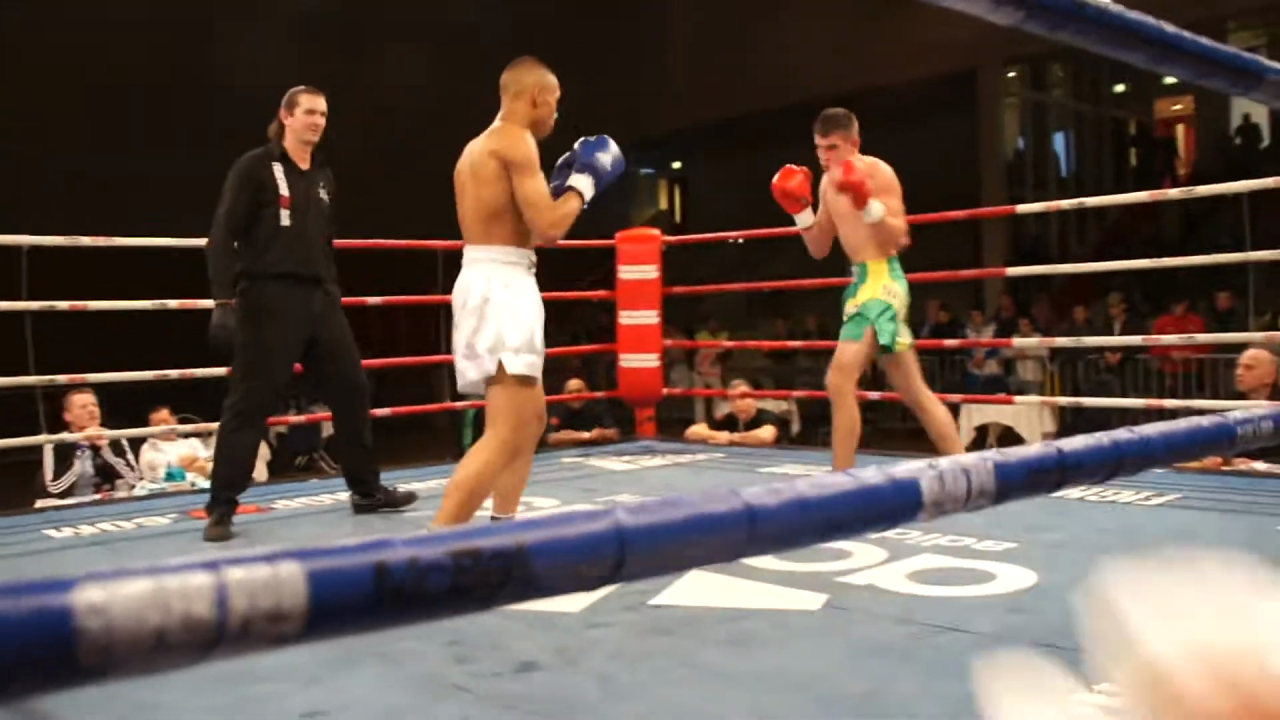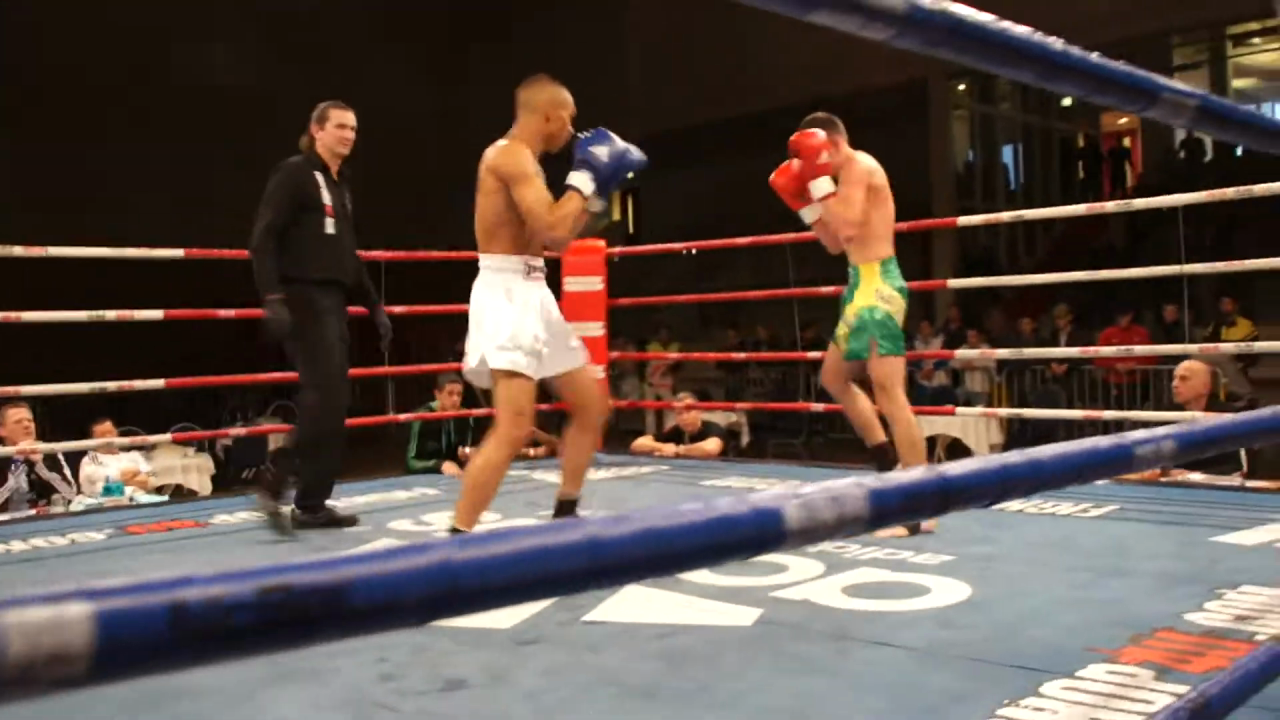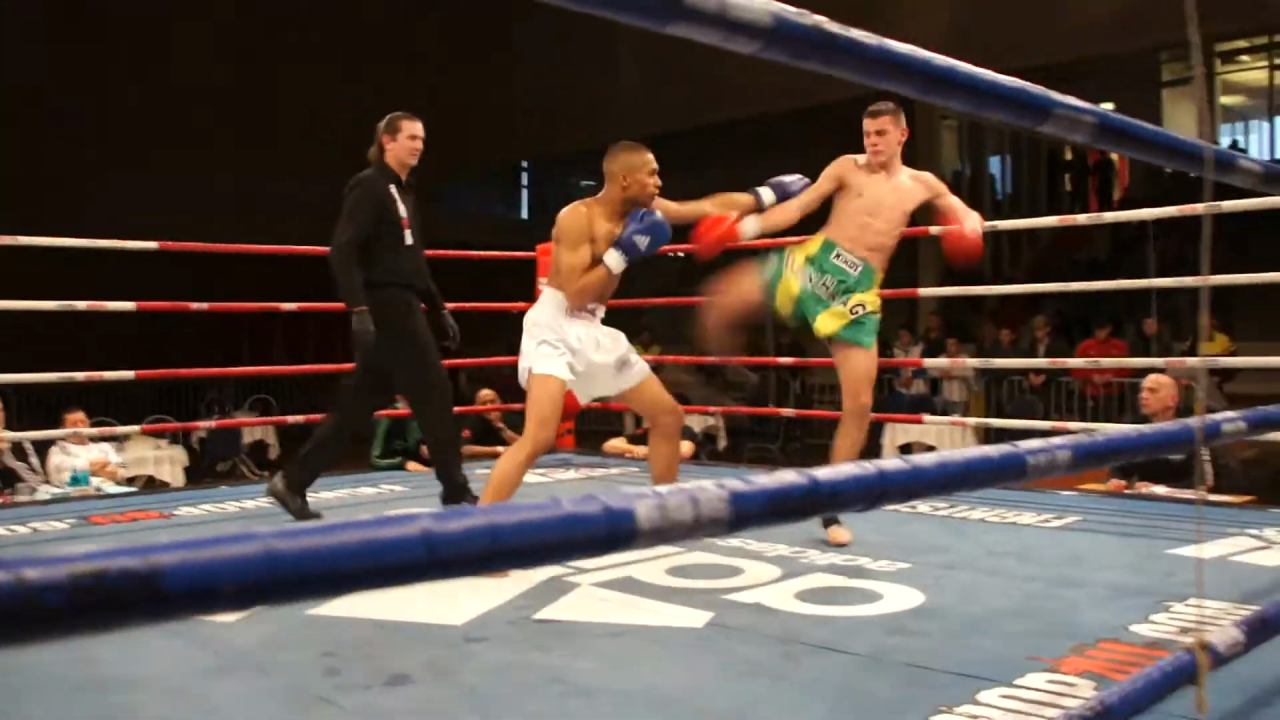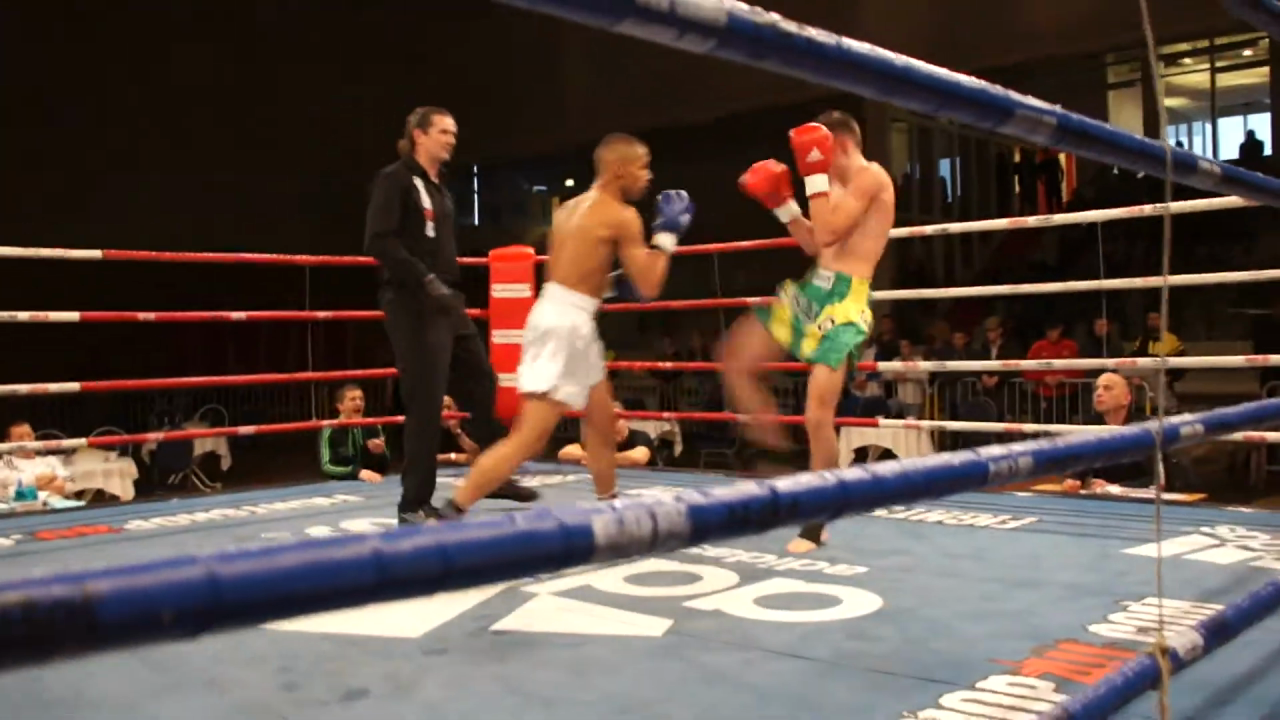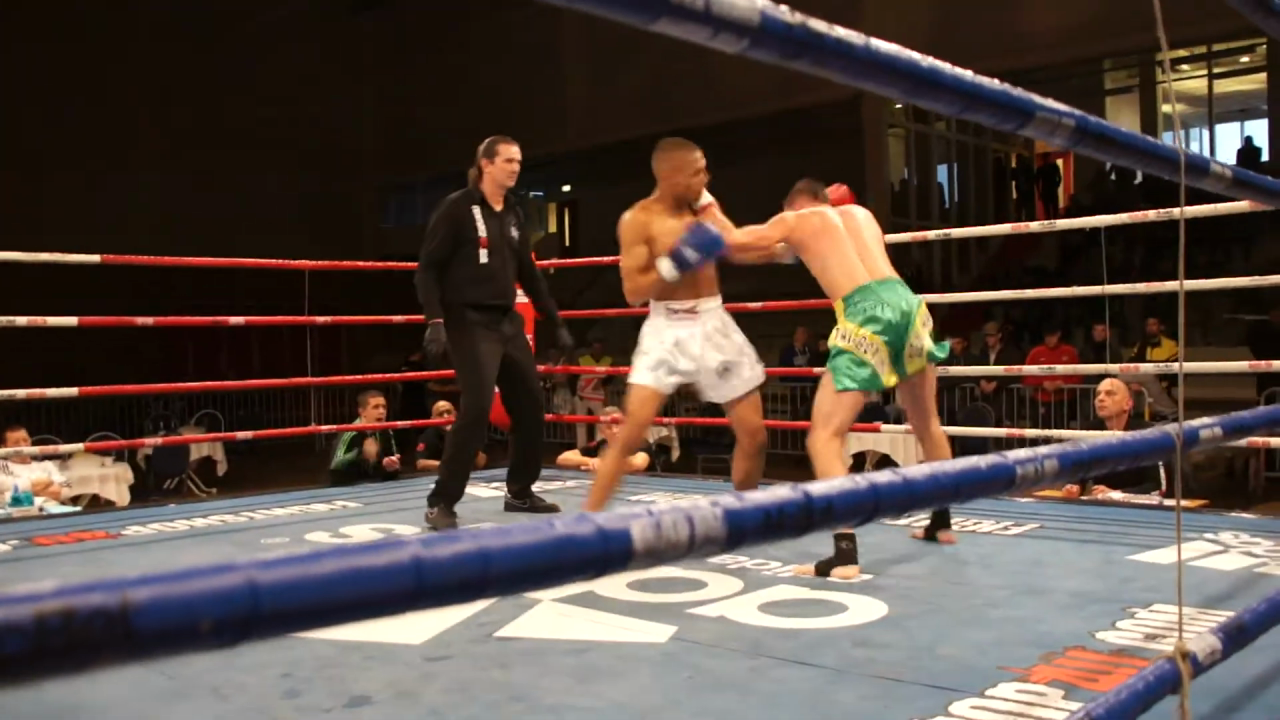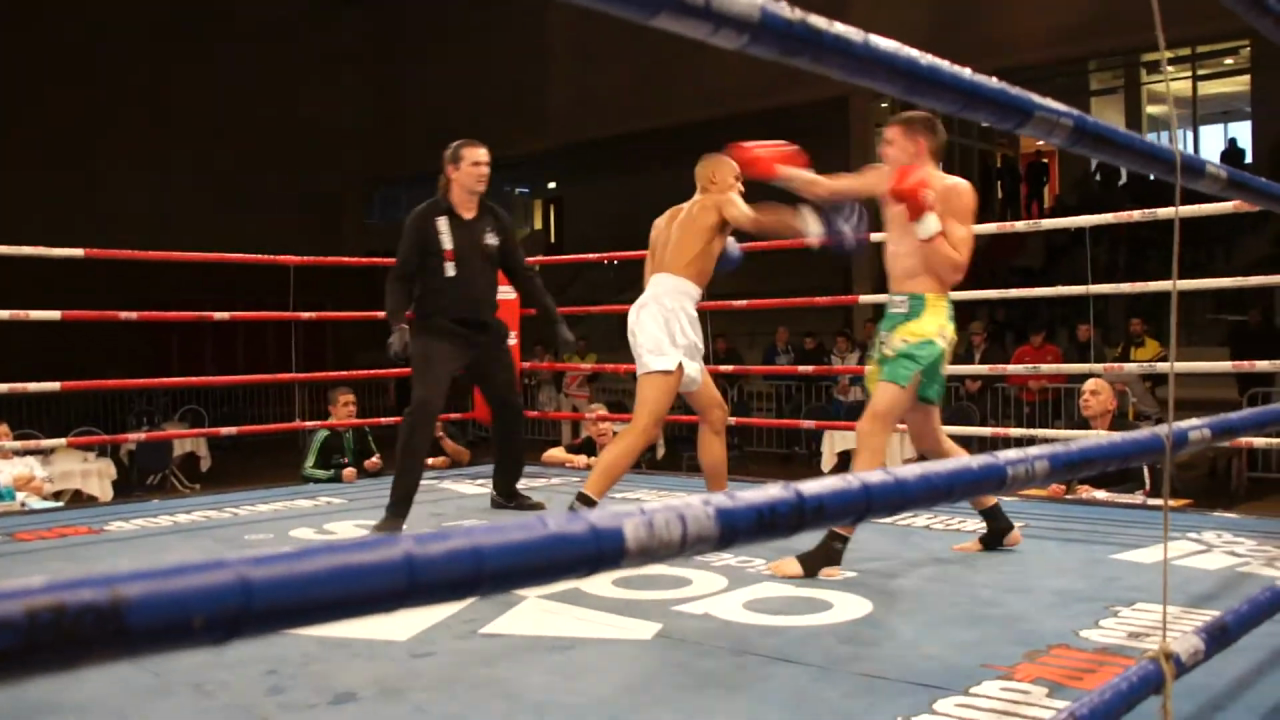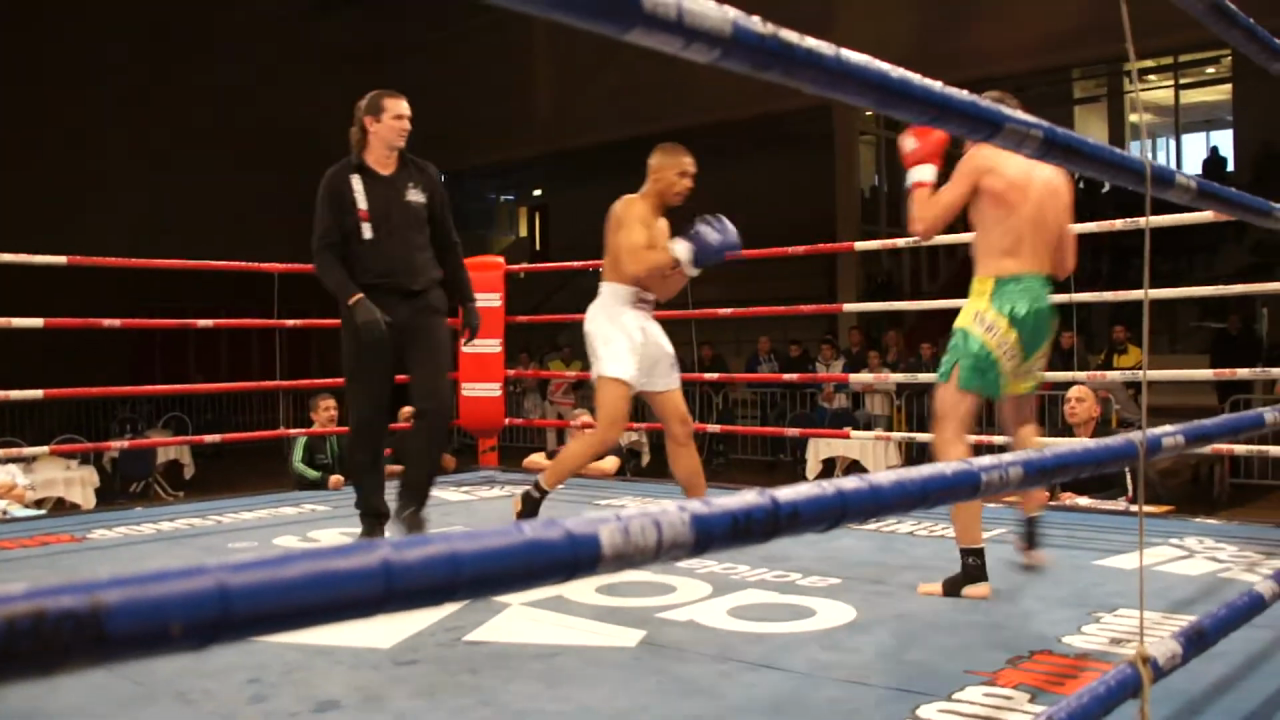
dt=0.4s
person 1, frame 1
left shoulder: (877, 173)
right shoulder: (828, 183)
left elbow: (899, 238)
right elbow: (819, 249)
left wrist: (866, 203)
right wrist: (799, 209)
left hip: (880, 281)
right hip: (863, 282)
left knee: (839, 382)
right knee: (914, 392)
person 1, frame 2
left shoulder: (861, 167)
right shoulder: (844, 176)
left elbow: (848, 229)
right elbow: (835, 244)
left wrist: (819, 176)
right wrist: (802, 202)
left hip: (875, 282)
right hip: (863, 283)
left knee: (891, 398)
right knee: (832, 377)
right ankle: (887, 458)
person 1, frame 3
left shoulder: (923, 184)
right shoulder: (848, 167)
left elbow: (966, 217)
right elbow: (798, 207)
left wrist: (968, 229)
right wrist: (741, 228)
left hip: (858, 291)
right hip: (815, 263)
left knee: (859, 406)
right knee: (724, 300)
left ankle: (831, 509)
right ankle: (723, 344)
person 1, frame 4
left shoulder: (868, 176)
right shoulder: (838, 182)
left elbow: (824, 237)
left wrist: (814, 171)
right wrist: (780, 202)
left hip: (844, 303)
right hip: (813, 288)
left knee: (816, 418)
right knee: (736, 361)
left ankle: (815, 521)
right ankle: (772, 441)
person 1, frame 5
left shoulder: (796, 220)
right shoulder: (858, 213)
left elbow: (734, 243)
left hip: (864, 318)
right hip: (903, 302)
left knee: (825, 438)
right knee: (924, 419)
left ankle: (844, 553)
right ankle: (941, 521)
person 1, frame 6
left shoulder: (957, 192)
right shoulder: (889, 180)
left elbow: (954, 273)
right elbow: (827, 189)
left wrist: (924, 218)
right wrist: (778, 170)
left hip: (927, 319)
right hip: (897, 317)
left knee: (872, 431)
right knee: (927, 439)
left ankle: (829, 552)
right ankle: (1000, 526)
person 1, frame 7
left shoulder: (982, 160)
right shoulder: (1056, 178)
left elbow: (924, 225)
right elbow: (1064, 267)
left wrist: (920, 165)
left hip: (993, 305)
right hip: (1037, 306)
left knee: (950, 435)
right knee: (1019, 425)
left ankle: (971, 570)
right ankle: (1032, 536)
person 2, frame 1
left shoulder: (323, 177)
right shoulder: (255, 167)
right elbow: (222, 238)
left wrist: (333, 294)
right wrist: (223, 301)
left hip: (320, 298)
right hip: (270, 297)
left knee: (352, 390)
right knee: (250, 403)
left ankle: (366, 489)
right ankle: (221, 508)
person 2, frame 2
left shoulder: (343, 183)
right shoulder: (295, 173)
right elbow: (263, 238)
left wrist: (375, 305)
right wrist: (273, 297)
left hip: (333, 301)
right hip: (305, 299)
left knee: (333, 403)
right knee: (327, 396)
left ankle: (311, 502)
right ankle: (274, 486)
person 2, frame 3
left shoulder: (402, 191)
right shoulder: (369, 186)
right elbow: (344, 252)
left wrist: (439, 309)
right wrist: (360, 310)
left hip: (399, 304)
right hip: (386, 305)
left knee: (359, 402)
right knee: (432, 394)
left ankle: (292, 482)
right ankle: (457, 495)
person 2, frame 4
left shoulder: (439, 184)
right shoulder: (395, 180)
right elbow: (378, 242)
right wrist: (425, 280)
left hip: (445, 301)
right hip: (412, 303)
left knee: (482, 384)
right knee: (425, 401)
right ankle: (414, 504)
person 2, frame 5
left shoulder: (513, 215)
right shoulder: (458, 208)
left elbow: (527, 274)
right elbow: (428, 268)
left wrist: (557, 324)
right wrist: (435, 320)
left hip: (507, 321)
right hip: (472, 324)
left knee: (530, 406)
right knee: (477, 407)
left ankle: (520, 492)
right ankle: (441, 502)
person 2, frame 6
left shoulder: (496, 220)
right shoulder: (426, 219)
left elbow: (521, 275)
right elbow: (401, 279)
left wrist: (556, 322)
right wrist: (399, 325)
left hip: (485, 331)
right hip: (438, 331)
left knee: (511, 411)
right knee: (424, 406)
left ankle: (505, 490)
right ankle: (396, 511)
person 2, frame 7
left shoulder: (424, 176)
right shoulder: (340, 180)
left elbow: (447, 245)
right elbow: (324, 253)
left wrist: (467, 301)
right wrist: (356, 300)
left hip: (424, 305)
right hip: (369, 310)
left knee: (435, 407)
right knee: (367, 418)
left ankle: (412, 501)
right ankle: (372, 518)
person 3, frame 1
left shoulder: (478, 146)
right shoulder: (515, 140)
right elbow: (548, 229)
left wrist: (562, 185)
right wrist: (587, 180)
left hip: (486, 282)
right hip: (501, 287)
left knee: (526, 428)
right knee: (504, 440)
person 3, frame 2
left shoulder: (519, 159)
right shoulder: (511, 154)
left elbow: (555, 235)
right elbow: (554, 231)
left wrist: (599, 184)
right wrist: (587, 174)
left hip: (532, 294)
right hip: (504, 294)
left knee: (594, 407)
right knee: (513, 430)
left ankle: (565, 516)
person 3, frame 3
left shoulder: (639, 209)
right shoulder: (577, 217)
left elbow: (709, 208)
right elbow: (573, 295)
left wrist: (768, 193)
right wrist: (621, 253)
left hip: (591, 329)
right hip: (555, 327)
left knee: (668, 417)
right knee: (536, 439)
person 3, frame 4
left shoulder: (574, 207)
right shoulder: (621, 217)
right elbow: (649, 286)
left wrist: (615, 281)
right wrist: (668, 233)
left hip: (569, 322)
right hip: (567, 325)
left knee: (602, 421)
right knee: (527, 440)
right ankle: (448, 520)
person 3, frame 5
left shoulder: (705, 204)
right shoulder: (636, 220)
right elbow: (634, 294)
right wrist: (674, 263)
left hip: (714, 327)
right hip: (667, 331)
left knee: (753, 435)
right knee: (629, 436)
person 3, frame 6
left shoulder: (665, 218)
right shoulder: (718, 204)
right elbow: (755, 218)
left wrist: (711, 261)
right wrist: (818, 224)
left hip: (664, 311)
right hip: (666, 313)
left knee: (715, 413)
right knee: (645, 428)
right ankle: (578, 511)
person 3, frame 7
left shoulder: (658, 222)
right shoulder: (630, 208)
right elbow: (635, 268)
left wrist: (692, 261)
right wrist: (689, 246)
left hip: (642, 324)
right hip: (615, 316)
left knee: (680, 427)
right knee: (608, 431)
right ankle: (533, 498)
